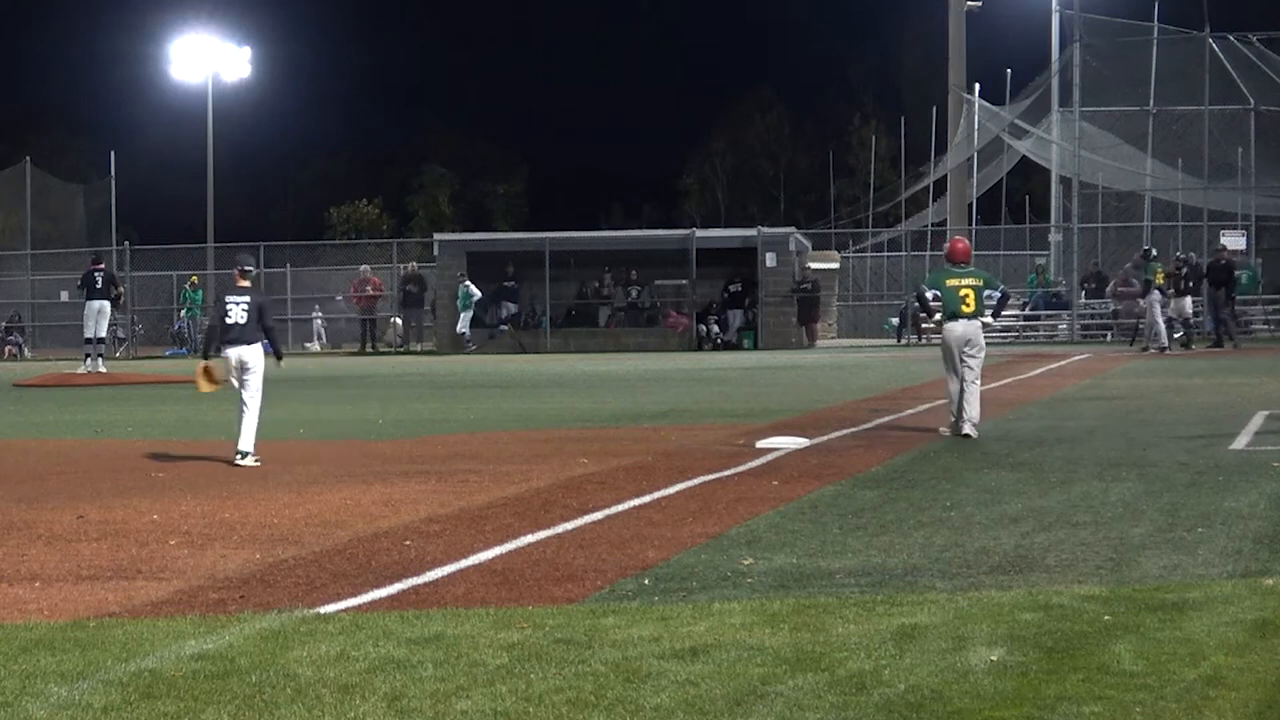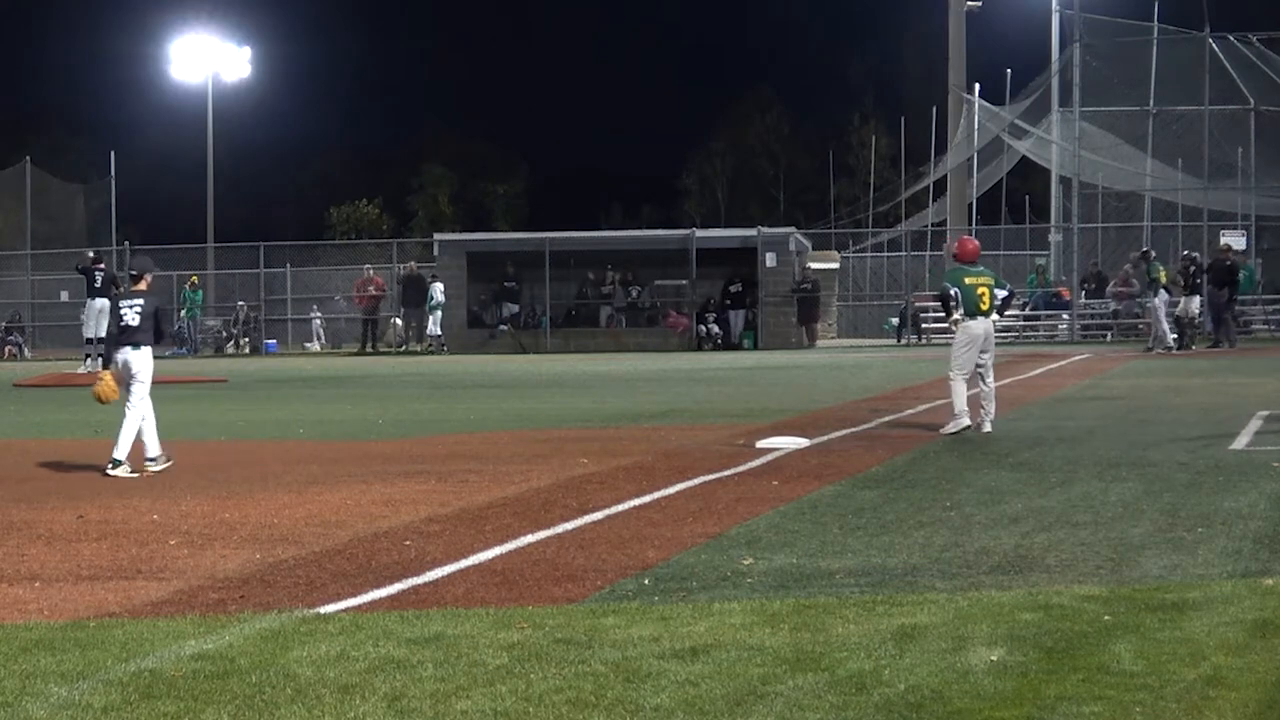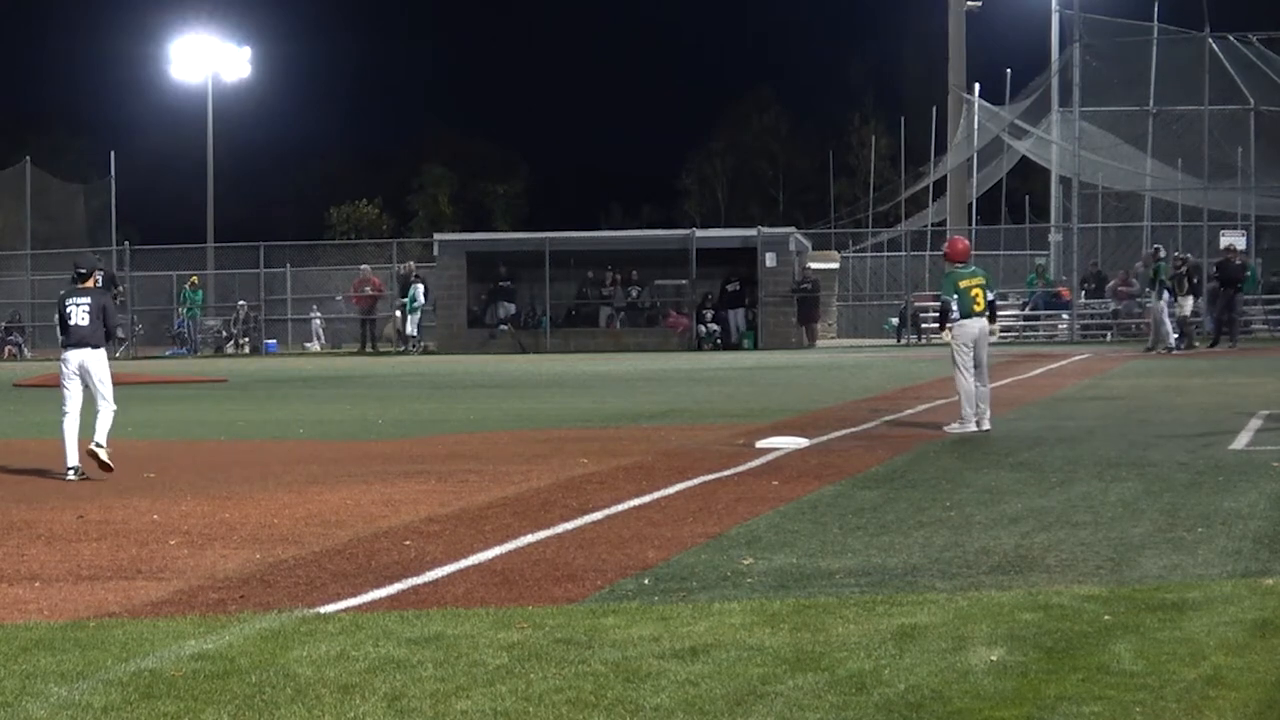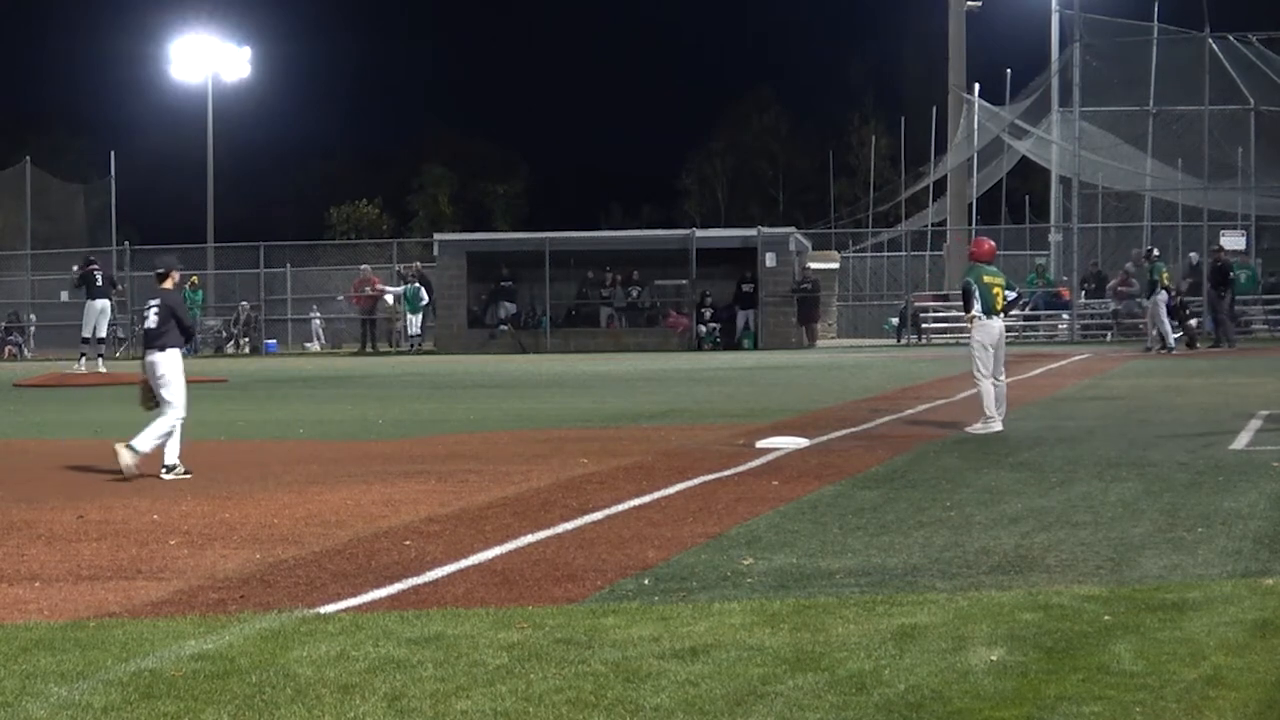
dt=1s
person 1, frame 1
left shoulder: (225, 297)
right shoulder: (259, 298)
left elbow: (214, 328)
right elbow: (269, 330)
left wrist: (205, 357)
right wrist: (279, 355)
left hip: (229, 351)
right hip: (252, 350)
left knee: (245, 399)
right knee: (251, 402)
left ankle: (247, 446)
right ankle: (245, 453)
person 1, frame 2
left shoulder: (119, 301)
right shoulder: (153, 300)
left elbow: (113, 334)
right elbow: (160, 332)
left wrist: (107, 366)
left hip: (120, 355)
right hip: (141, 353)
left knee: (143, 405)
right knee: (135, 409)
left ankle: (154, 456)
right ankle: (117, 461)
person 1, frame 3
left shoulder: (65, 298)
right shoulder: (102, 296)
left elbow: (62, 329)
right elbow: (111, 330)
left hip: (69, 355)
right hip: (94, 355)
left knee: (70, 412)
right knee: (106, 406)
left ankle: (72, 467)
right ankle: (98, 444)
person 1, frame 4
left shoulder: (149, 301)
right shoulder: (172, 297)
left elbow: (147, 336)
right elbow: (189, 330)
left wrist: (147, 372)
right wrist: (180, 340)
left hip: (150, 357)
right hip: (168, 357)
left knee: (172, 411)
right knee: (174, 415)
left ankle: (171, 465)
right ankle: (133, 448)
person 2, frame 1
left shoulder: (941, 275)
right shoulder: (980, 276)
left elbow: (921, 295)
right elbow: (1004, 295)
left wrist: (933, 315)
right wrist: (992, 317)
left hip: (951, 328)
right hip: (974, 328)
left knee: (954, 378)
right knee: (972, 379)
left ankle: (957, 424)
right ankle: (969, 423)
person 2, frame 2
left shoulder: (955, 273)
right shoulder: (988, 274)
left elbow: (945, 294)
right elbow: (1009, 293)
left wrist: (950, 315)
right wrist: (997, 314)
left hip: (967, 326)
right hip: (987, 325)
left knee: (958, 374)
right knee: (986, 375)
left ankle: (961, 416)
right ankle: (986, 421)
person 2, frame 3
left shoulder: (951, 277)
right shoulder: (980, 273)
left elbow: (946, 305)
right elbow: (991, 300)
left wrist: (943, 327)
right wrist: (993, 323)
left hip: (963, 327)
right hip: (981, 324)
left knee: (965, 375)
right knee: (980, 374)
left ankle: (967, 421)
right ankle: (983, 419)
person 2, frame 4
left shoulder: (975, 270)
right shoulder: (999, 274)
left elbow: (967, 287)
right elbow: (1015, 295)
left wrist: (968, 311)
right wrist: (1003, 312)
left hip: (982, 325)
right hip: (998, 325)
left knee: (983, 375)
right knee: (998, 375)
left ankle: (990, 420)
right ankle: (997, 419)
